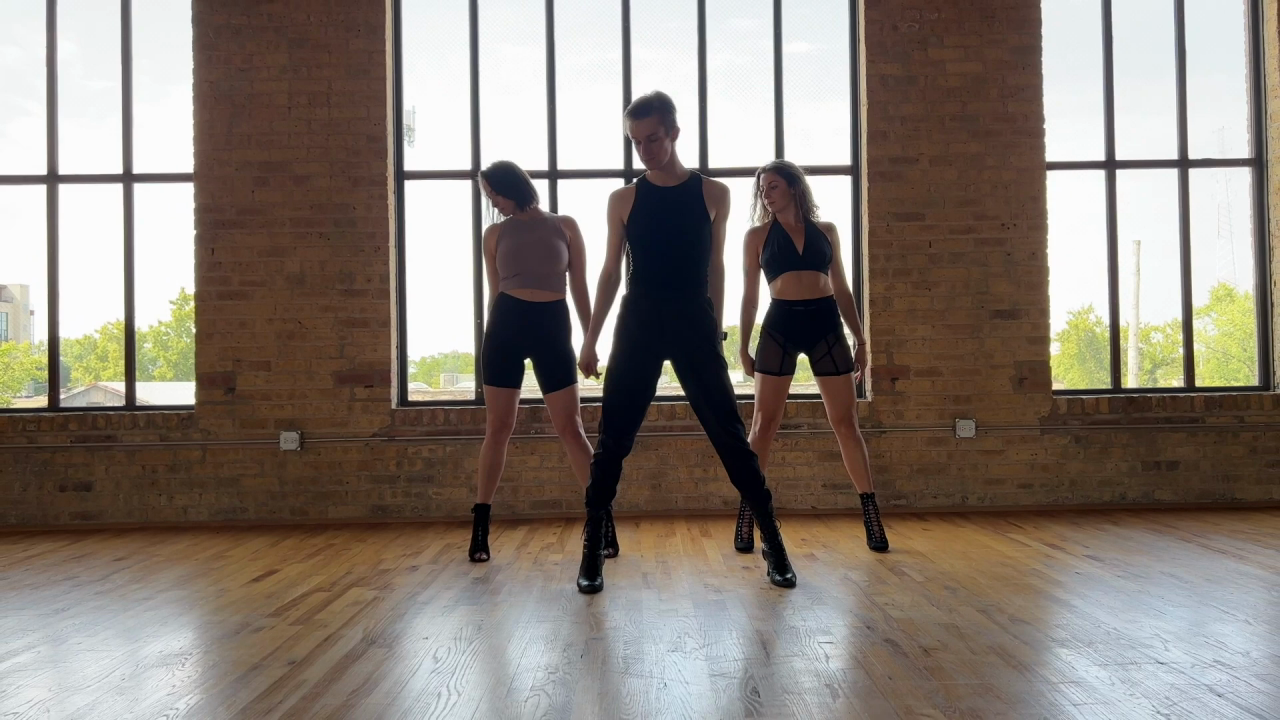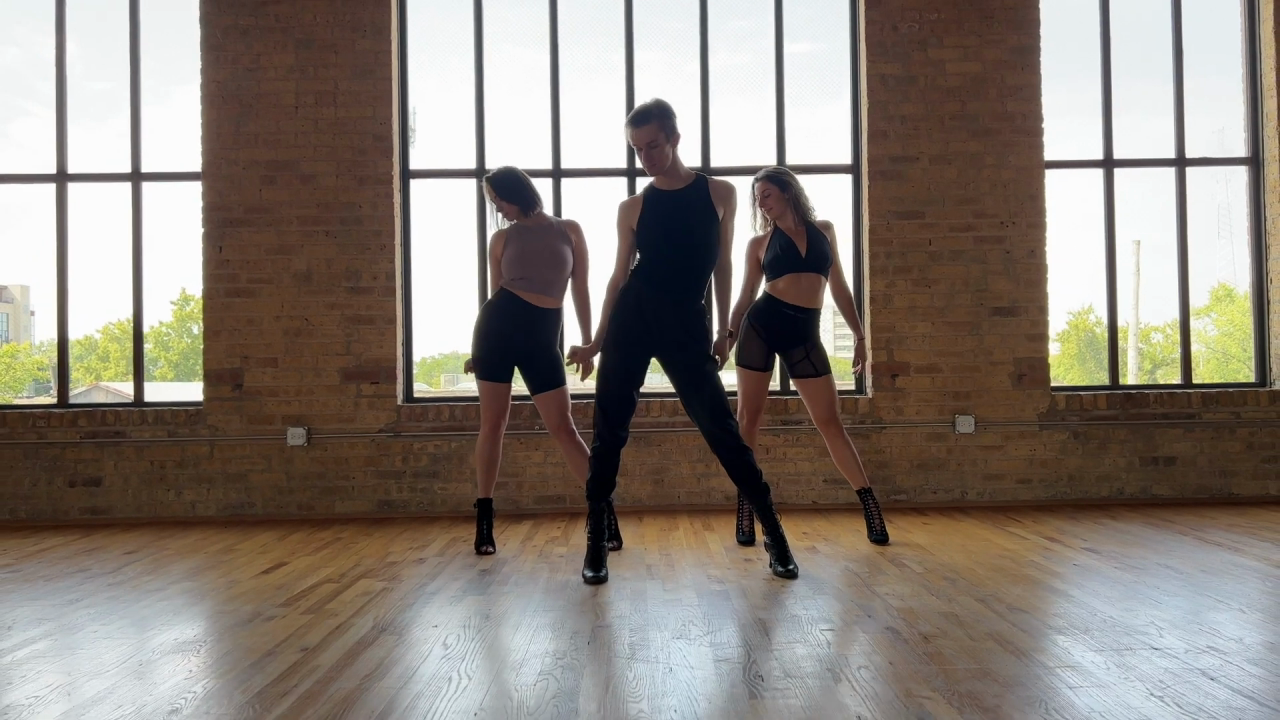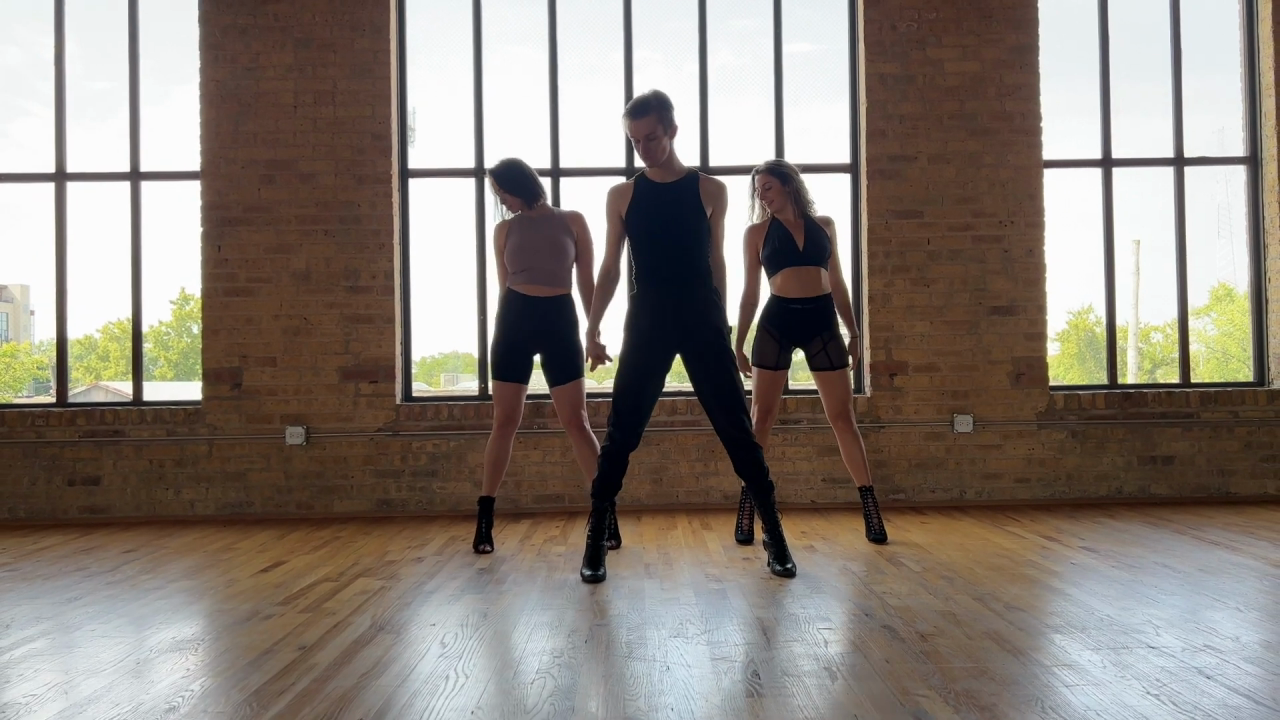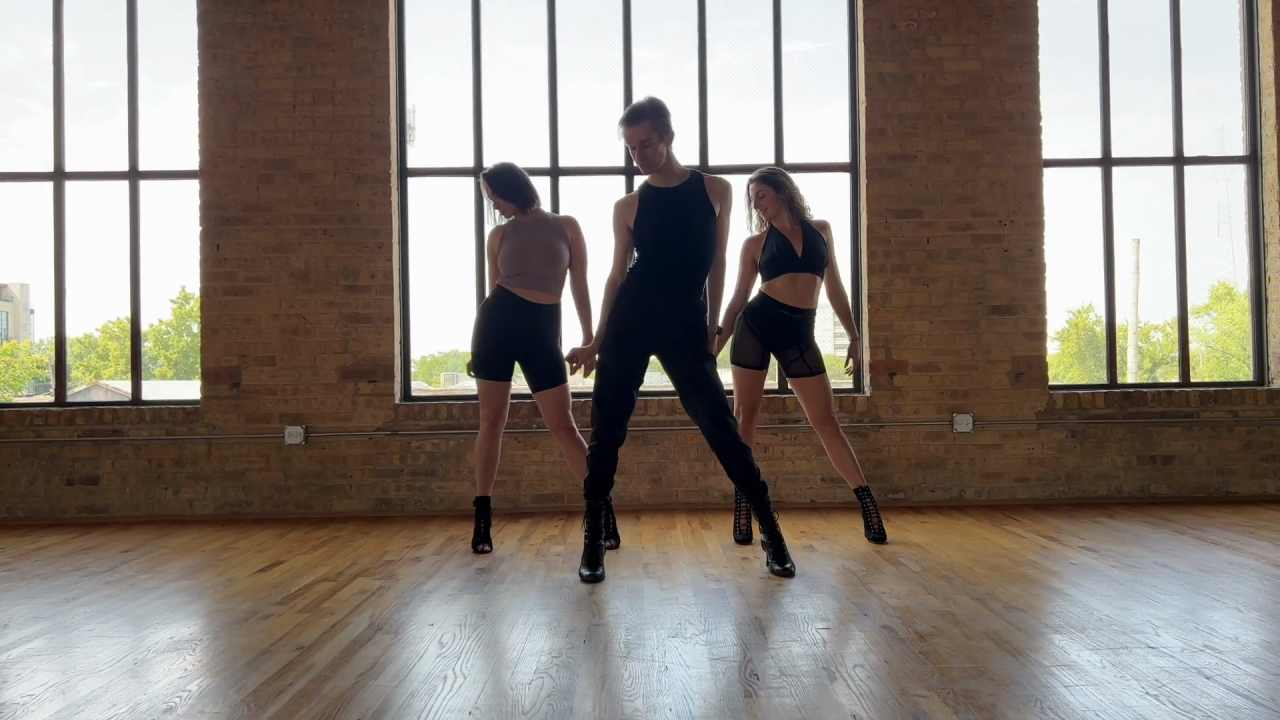
dt=0.5s
person 1, frame 1
left shoulder: (713, 194)
right shoulder: (623, 200)
left elbow: (714, 266)
right elbow: (611, 272)
left wrist: (718, 331)
right wrist: (591, 338)
left hip: (695, 322)
right hip: (639, 321)
left knee: (728, 434)
right knee: (614, 436)
left ankle: (772, 541)
right ankle: (592, 549)
person 1, frame 2
left shoulder: (719, 194)
right shoulder: (632, 208)
left elbow: (723, 265)
right elbow: (620, 276)
left wrist: (723, 331)
right wrist: (598, 341)
left hip: (687, 324)
right hip: (633, 318)
left knee: (720, 428)
right knee: (609, 428)
left ankle: (774, 533)
right ankle: (596, 541)
person 1, frame 3
left shoulder: (710, 191)
right shoulder: (622, 196)
left elbow: (716, 261)
right elbow: (611, 267)
left wrist: (723, 324)
right wrist: (592, 325)
left hip: (702, 317)
right hip: (647, 318)
left knee: (735, 427)
right knee: (623, 428)
left ankle: (774, 533)
right ankle: (595, 539)
person 1, frame 4
left shoulder: (715, 190)
right shoulder: (628, 206)
left elbow: (717, 263)
right elbow: (618, 275)
left wrist: (712, 326)
right wrist: (596, 342)
left hip: (685, 321)
right hip: (632, 318)
left knee: (719, 426)
right knee: (607, 427)
left ankle: (770, 532)
right ankle: (593, 540)
person 2, frame 1
left shoulder: (564, 226)
right shoulder: (494, 234)
left elbow: (579, 285)
right elbow: (495, 290)
right wrist: (491, 342)
left hip: (552, 329)
right hip: (506, 325)
left knee: (570, 430)
right knee: (498, 429)
left ankle: (603, 521)
right ankle: (480, 528)
person 2, frame 2
left shoulder: (569, 230)
right shoulder: (502, 238)
left elbow: (581, 289)
right elbow: (496, 292)
left wrist: (588, 343)
right wrist: (477, 348)
left hip: (542, 335)
right hip: (500, 324)
left knee: (563, 429)
right knee: (493, 425)
left ankle: (605, 513)
right ankle: (484, 522)
person 2, frame 3
left shoulder: (572, 221)
right shoulder: (505, 229)
left elbow: (586, 279)
right elbow: (504, 285)
right wrist: (498, 336)
left hip: (559, 322)
right hip: (514, 321)
left knee: (575, 423)
right knee: (504, 423)
left ankle: (607, 513)
right ankle: (485, 520)
person 2, frame 4
left shoulder: (566, 226)
right shoulder: (499, 235)
left elbow: (580, 285)
right elbow: (493, 287)
left wrist: (589, 338)
right wrist: (477, 346)
left hip: (542, 330)
right hip: (498, 321)
left knee: (563, 426)
right knee: (491, 422)
left ankle: (603, 512)
right ankle: (482, 520)
person 3, frame 1
left shoulder: (826, 231)
right shoulder: (757, 236)
left elbow: (842, 290)
right elbow: (750, 295)
left wrist: (861, 339)
right wrist: (743, 346)
left hip: (826, 329)
right hip: (779, 328)
left knee: (845, 423)
right knee: (764, 423)
left ankle: (872, 516)
right ankle: (746, 518)
person 3, frame 2
left shoulder: (824, 230)
right shoulder: (759, 243)
left elbow: (839, 287)
right elbow: (745, 299)
left wrist: (860, 335)
left hip: (805, 334)
right hip: (762, 326)
left knee: (831, 423)
right knee: (748, 418)
left ankle: (870, 508)
right ankle: (745, 511)
person 3, frame 3
left shoulder: (824, 225)
right shoulder: (757, 233)
left elbow: (837, 283)
right elbow: (750, 293)
left wrist: (853, 332)
right wrist: (738, 344)
left hip: (822, 325)
right hip: (776, 323)
left knee: (842, 418)
right knee: (761, 417)
left ankle: (871, 508)
right ankle: (747, 510)
person 3, frame 4
left shoulder: (821, 229)
right shoulder: (755, 243)
left elbow: (834, 287)
right elbow: (738, 300)
left wrist: (853, 335)
right wrist: (713, 349)
left hip: (800, 334)
right hip: (756, 326)
left knee: (826, 422)
right knee: (744, 417)
left ankle: (869, 507)
right ankle: (742, 509)
